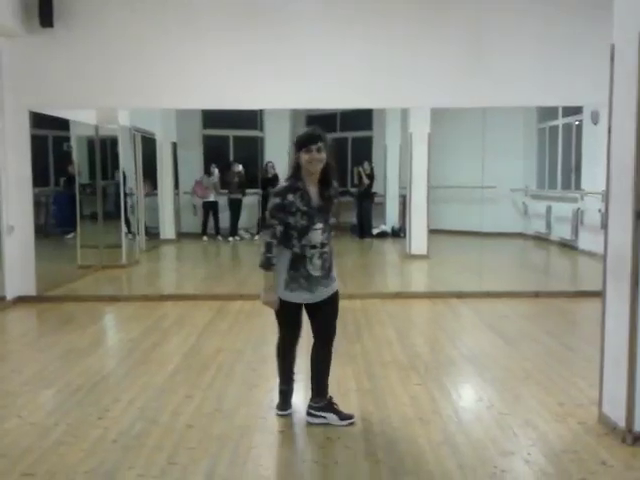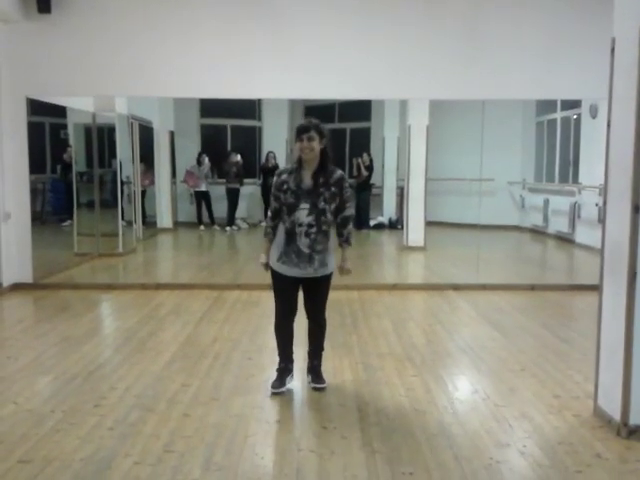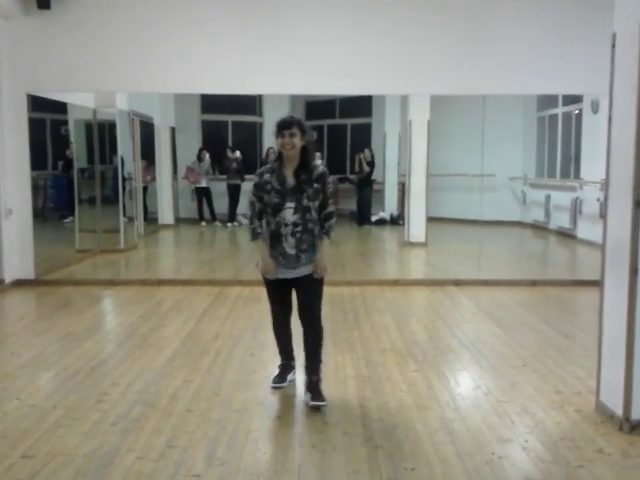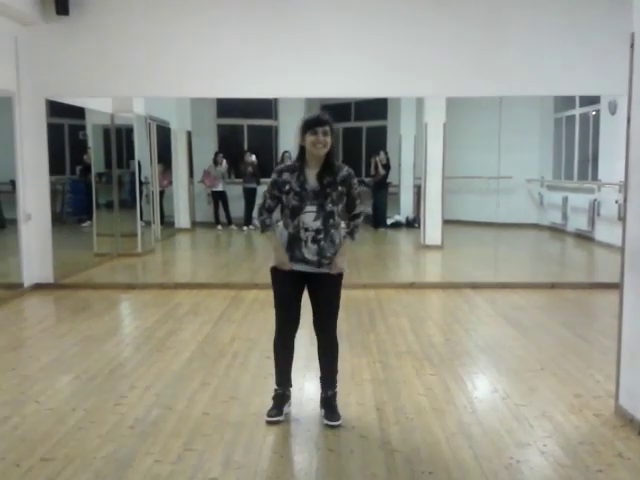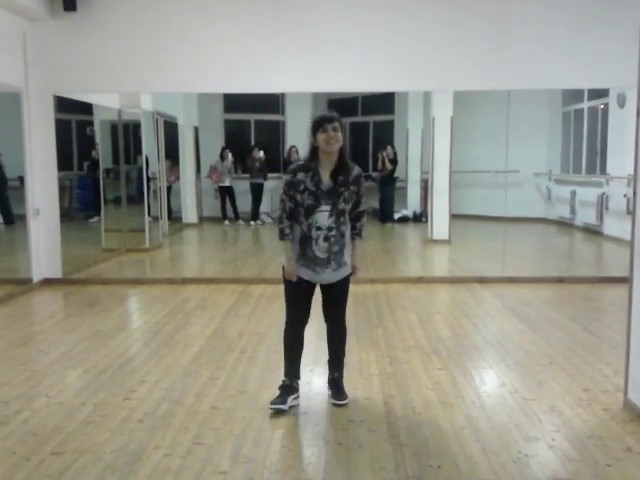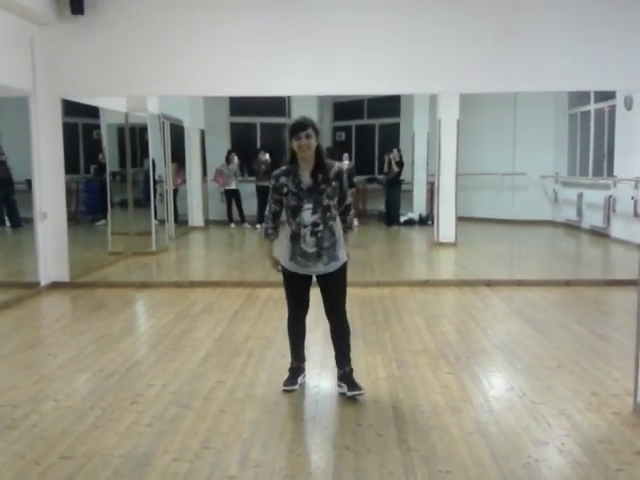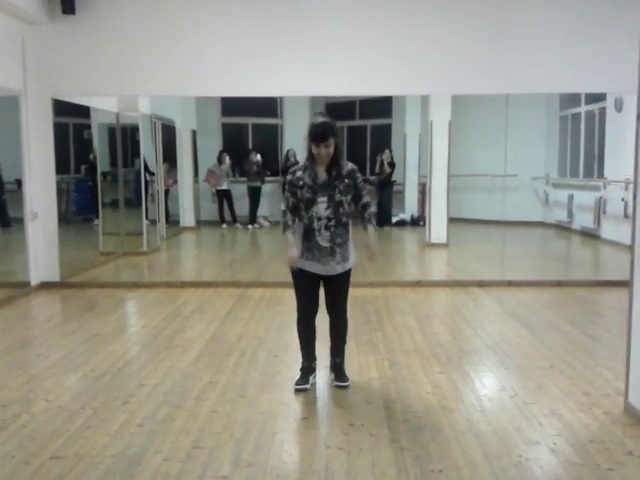
dt=0.7s
person 1, frame 1
left shoulder: (330, 188)
right shoulder: (284, 194)
right elbow: (271, 241)
right wrist: (269, 287)
left hip: (324, 279)
right hip: (290, 281)
left knee: (325, 339)
right knee: (288, 341)
left ankle: (320, 405)
right ankle: (285, 392)
person 1, frame 2
left shoulder: (337, 179)
right shoulder: (283, 177)
left elbow: (345, 218)
right elbow: (273, 216)
left wrist: (344, 257)
right wrist: (266, 251)
left hip: (319, 262)
right hip: (284, 260)
left knee: (317, 316)
right knee: (284, 315)
left ankle: (315, 368)
right ankle: (284, 369)
person 1, frame 3
left shoulder: (319, 174)
right shoulder: (265, 176)
left elbow: (328, 216)
right elbow: (256, 217)
left wrist: (323, 253)
right wrist: (264, 255)
left hip: (309, 261)
right hip: (275, 261)
left knee: (312, 319)
right knee: (280, 317)
left ankle: (313, 382)
right ankle: (287, 366)
person 1, frame 4
left shoulder: (343, 175)
right shoulder: (284, 174)
left elbow: (355, 215)
right elbow: (264, 212)
left wrist: (341, 252)
right wrist: (277, 248)
left hip: (327, 267)
right hip: (288, 265)
left knee: (326, 332)
right knee: (285, 330)
left ankle: (329, 398)
right ankle: (282, 395)
person 1, frame 5
left shoulder: (354, 175)
right shoulder: (297, 173)
left elbow: (358, 216)
right elbow: (285, 217)
left wrist: (354, 254)
right wrist: (289, 259)
left hip: (337, 264)
right hip: (300, 262)
left knee: (336, 322)
right knee: (295, 323)
left ankle: (336, 380)
right ankle: (290, 387)
person 1, frame 6
left shoulder: (335, 172)
right shoulder: (281, 177)
left elbow: (346, 210)
right elbow: (272, 216)
left wrist: (345, 244)
right wrist: (270, 252)
left hip: (332, 257)
right hip: (295, 259)
left knee: (337, 314)
right knee: (296, 315)
left ankle: (345, 374)
right ankle: (297, 368)
person 1, frame 7
left shoulder: (349, 172)
right shoulder: (297, 174)
left elbow: (365, 205)
right elbow: (289, 212)
left wrist: (370, 234)
right wrist: (291, 245)
left hip: (339, 257)
right hip: (305, 258)
left knee: (338, 313)
right knee: (306, 313)
left ankle: (338, 365)
right ankle: (308, 368)
